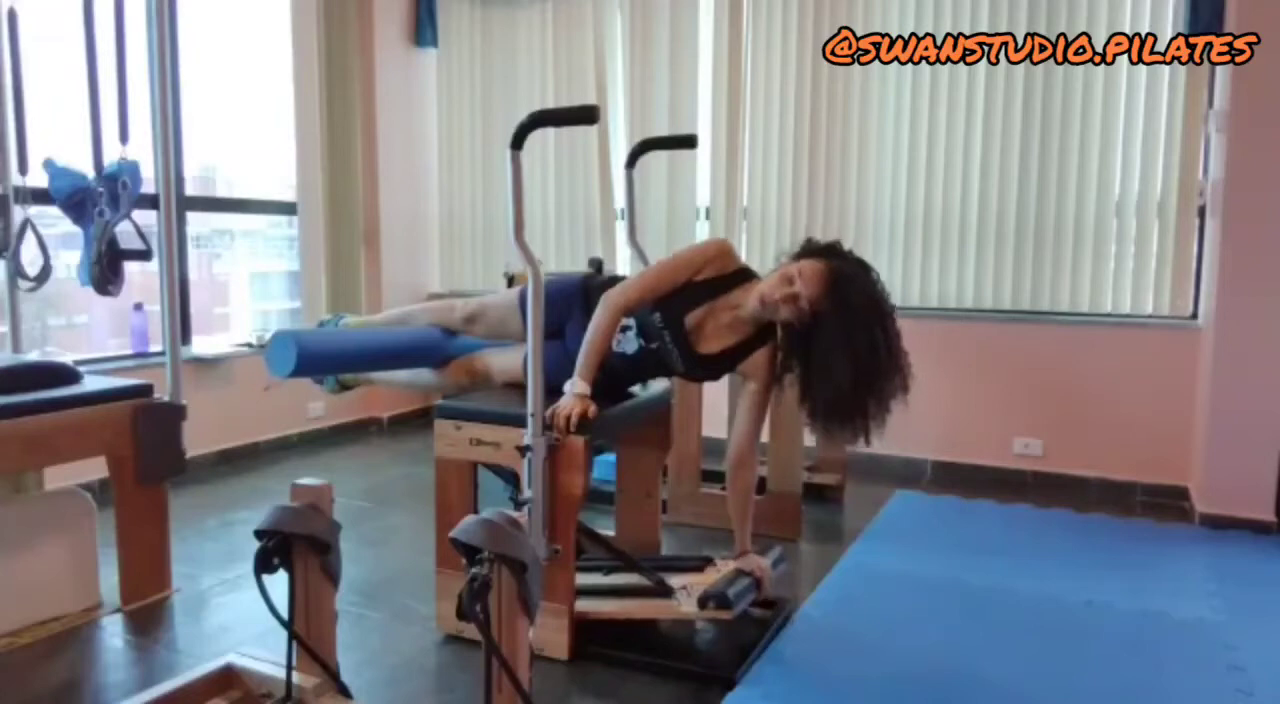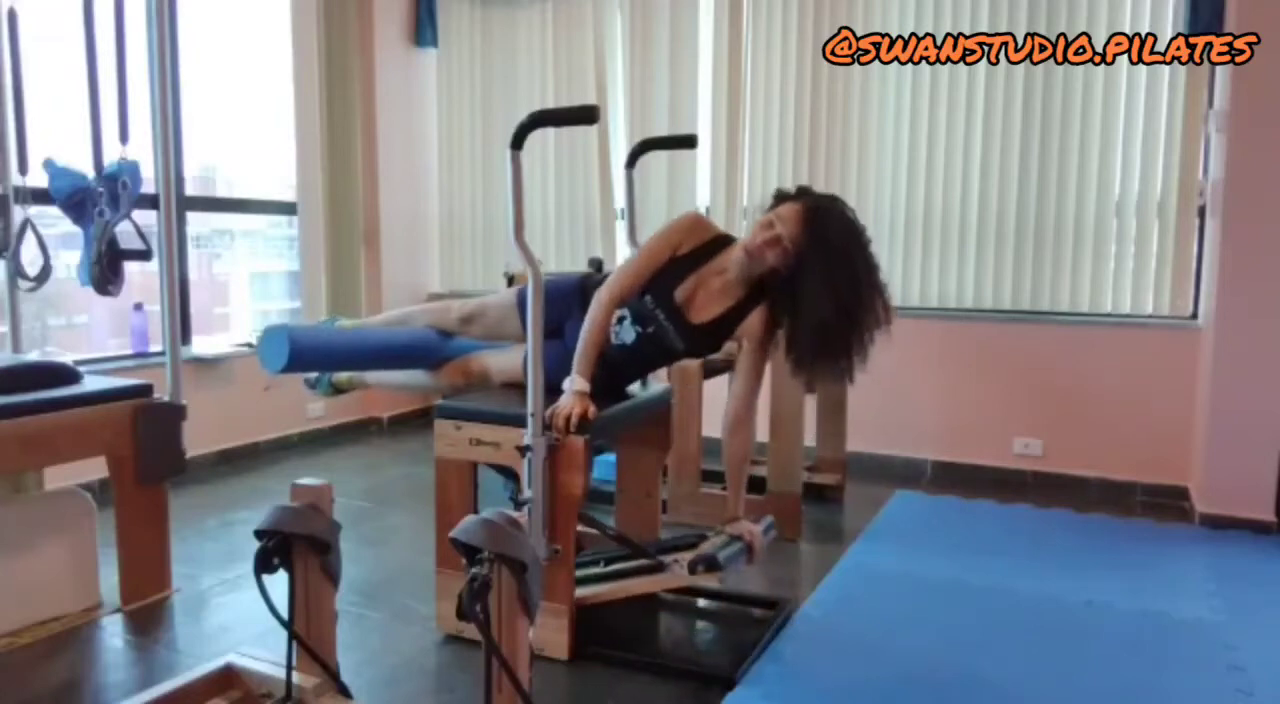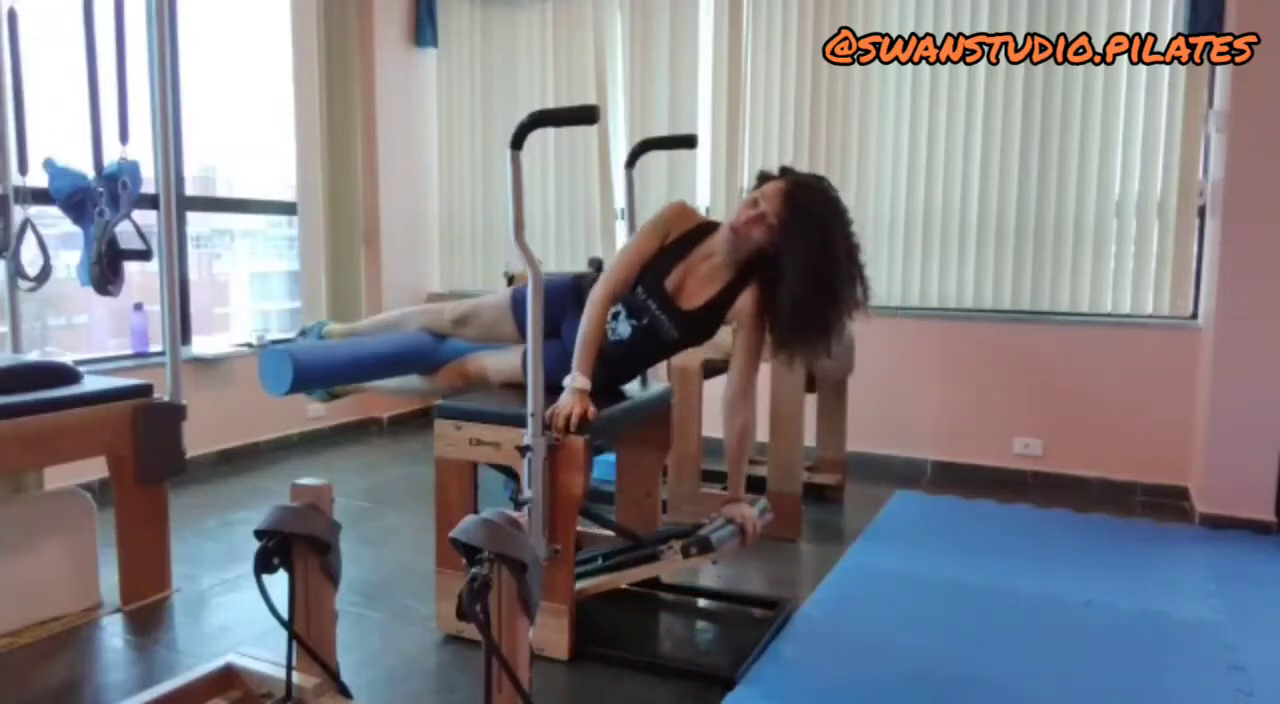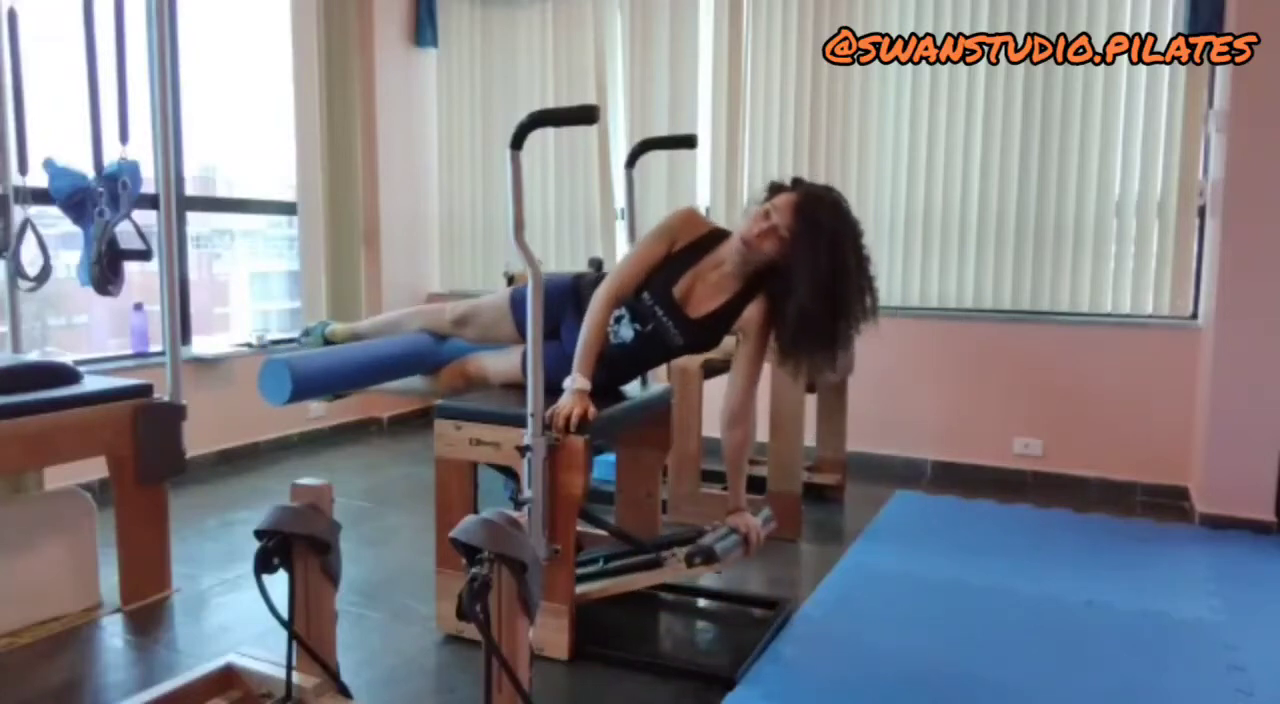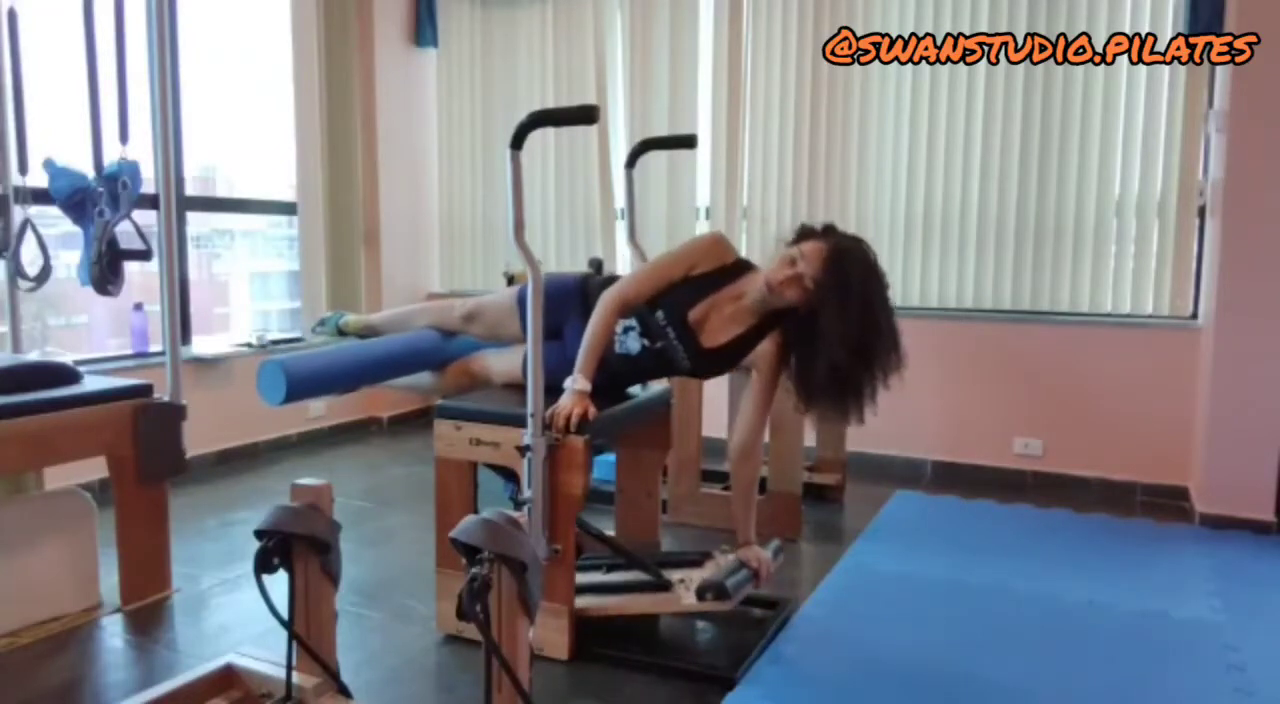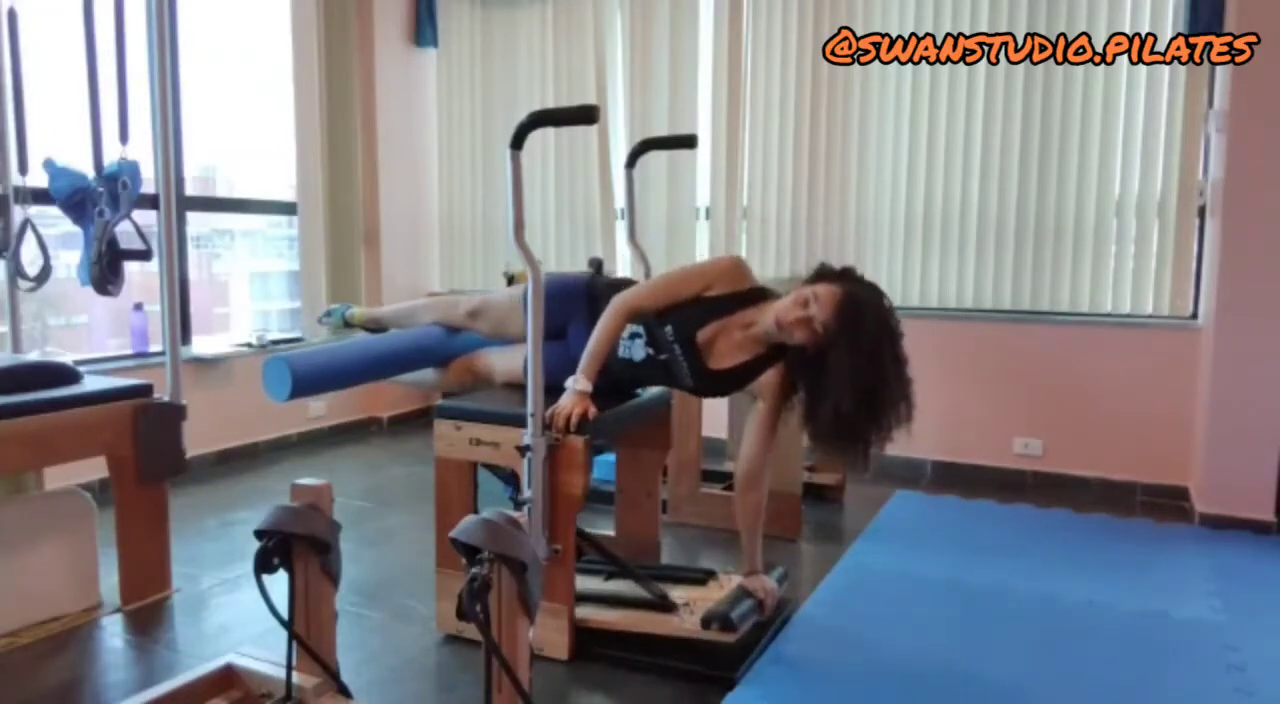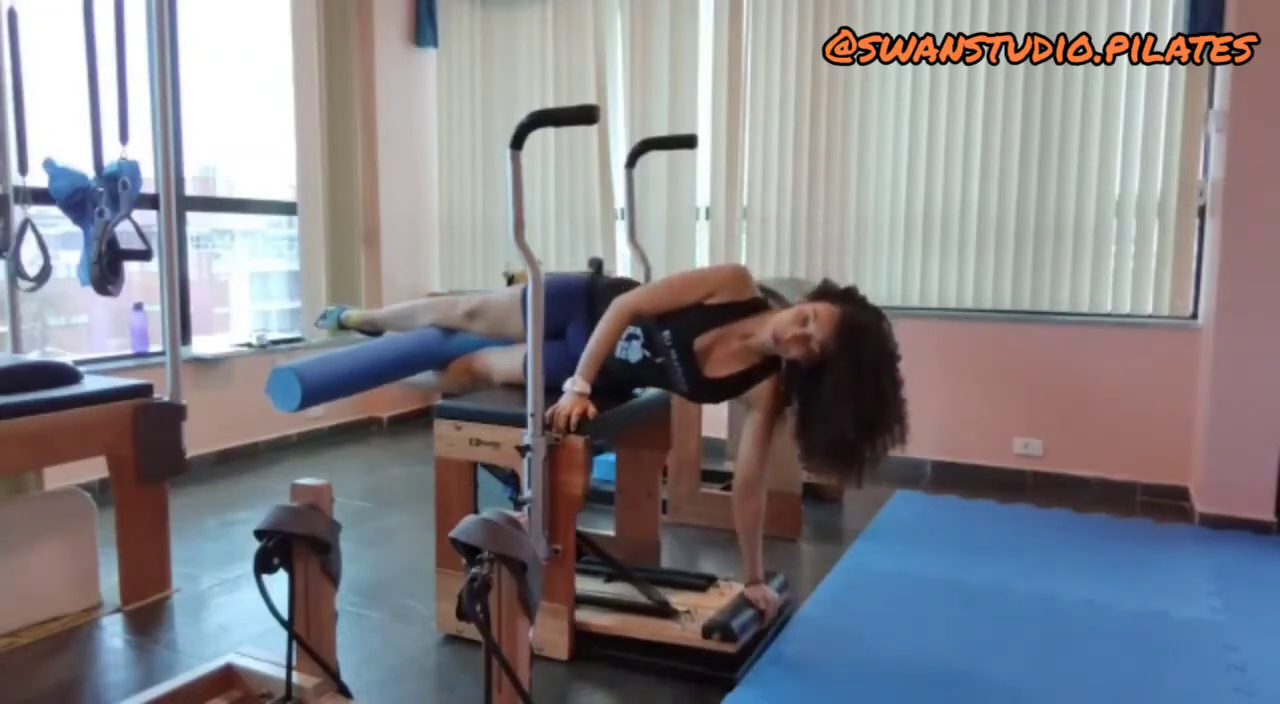
dt=0.4s
person 1, frame 1
left shoulder: (761, 357)
right shoulder: (717, 259)
left elbow: (742, 453)
right elbow: (615, 299)
left wrist: (743, 548)
right wrist: (575, 387)
left hip: (608, 370)
right hip: (584, 308)
left knee: (467, 372)
right knee: (464, 316)
left ankle: (352, 374)
right ankle: (350, 327)
person 1, frame 2
left shoulder: (755, 319)
right shoulder: (695, 232)
left elbow: (738, 419)
right elbow: (609, 295)
left wrist: (735, 513)
right wrist: (577, 386)
left hip: (604, 368)
right hip: (578, 304)
left knee: (465, 372)
right knee: (461, 318)
left ankle: (347, 377)
right ankle: (346, 331)
person 1, frame 3
left shoulder: (748, 301)
right shoulder: (680, 220)
left elbow: (739, 401)
right elbow: (604, 292)
left wrist: (734, 495)
right wrist: (577, 383)
left hip: (605, 364)
right hip: (574, 305)
left knee: (462, 373)
right knee: (453, 319)
left ankle: (343, 384)
right ankle: (336, 335)
person 1, frame 4
left shoulder: (754, 311)
right shoulder: (689, 227)
left elbow: (738, 414)
right elbow: (607, 293)
left wrist: (737, 505)
right wrist: (576, 385)
left hip: (604, 365)
right hip: (575, 306)
left knee: (462, 373)
right knee: (452, 318)
right ankle: (339, 333)
person 1, frame 5
left shoulder: (766, 347)
right shoulder: (714, 252)
left elbow: (745, 448)
right elbow: (615, 298)
left wrist: (745, 539)
right wrist: (578, 383)
left hip: (609, 369)
right hip: (582, 305)
left knee: (469, 372)
right knee: (463, 315)
right ankle: (356, 324)
person 1, frame 6
left shoulder: (772, 376)
right shoulder: (731, 277)
left elbow: (751, 475)
right elbow: (624, 303)
left wrist: (752, 568)
right wrist: (577, 384)
left hip: (611, 371)
right hip: (591, 308)
left knee: (474, 369)
right knee: (468, 312)
right ankle: (365, 317)
person 1, frame 7
left shoulder: (766, 388)
right shoulder: (732, 285)
left elbow: (749, 483)
right elbow: (624, 306)
left wrist: (754, 577)
right wrist: (576, 386)
left hip: (609, 370)
right hip: (589, 306)
left knee: (472, 370)
right knee: (468, 312)
right ankle: (362, 318)
